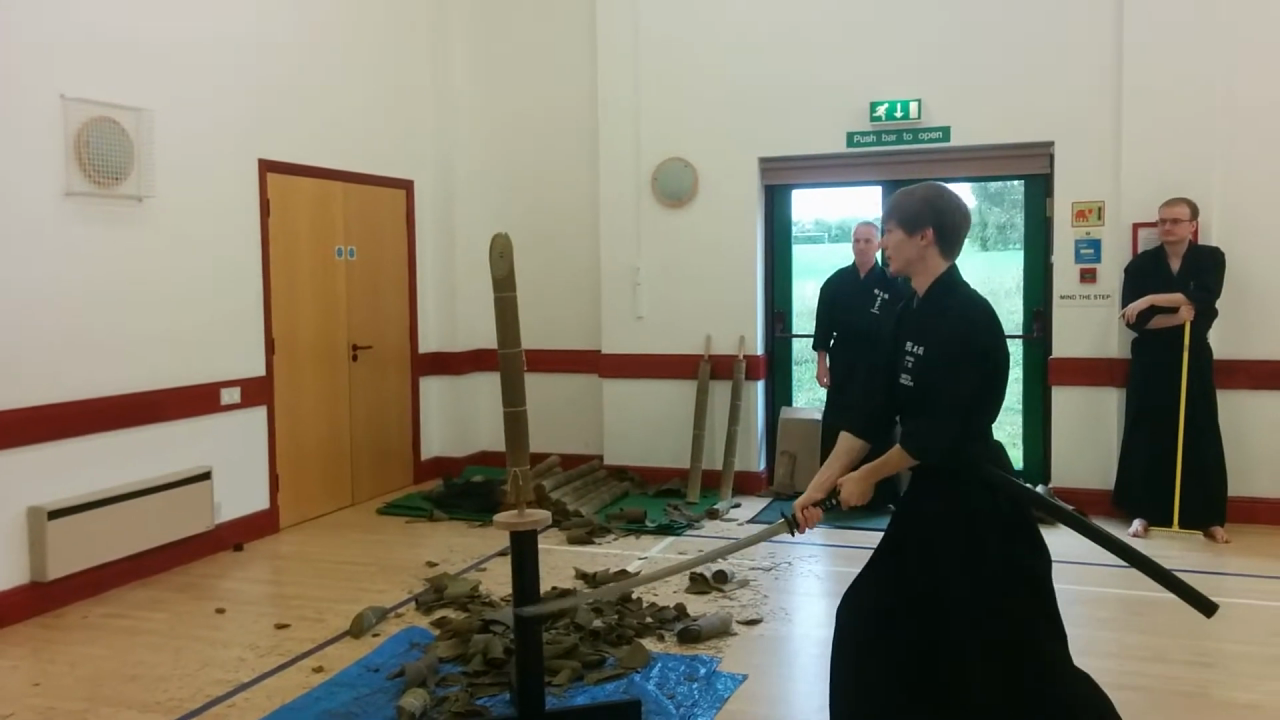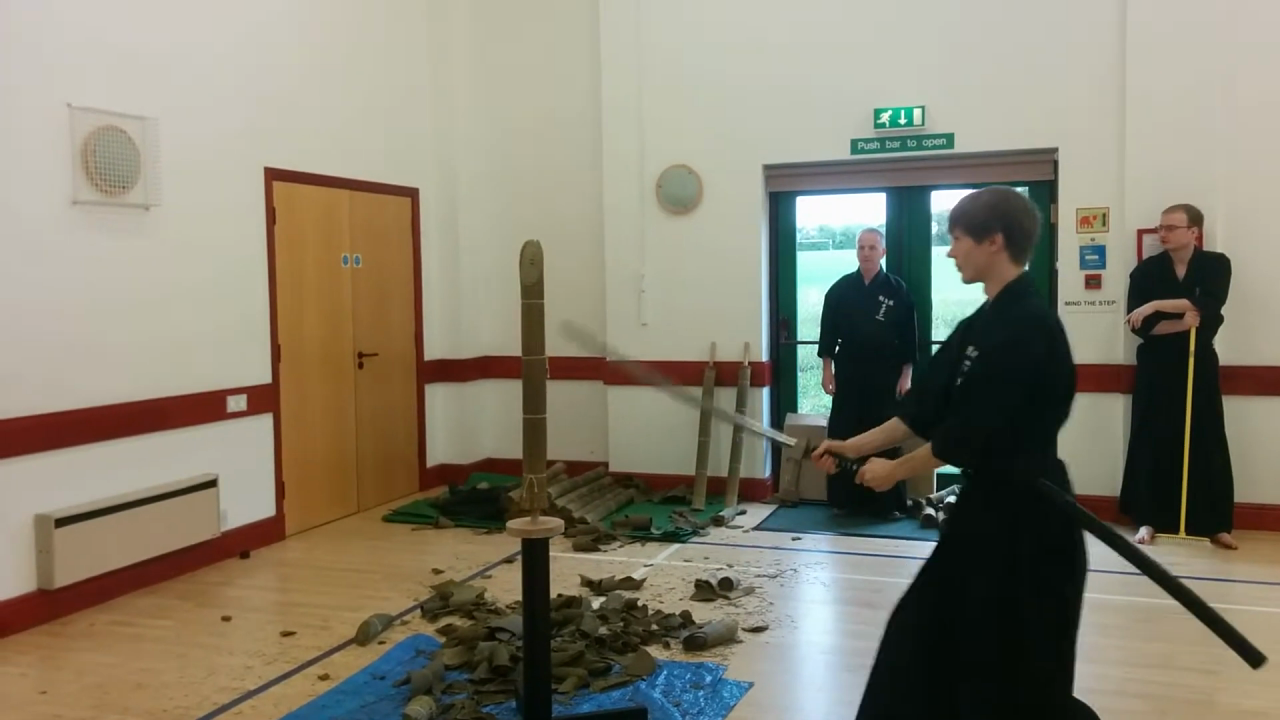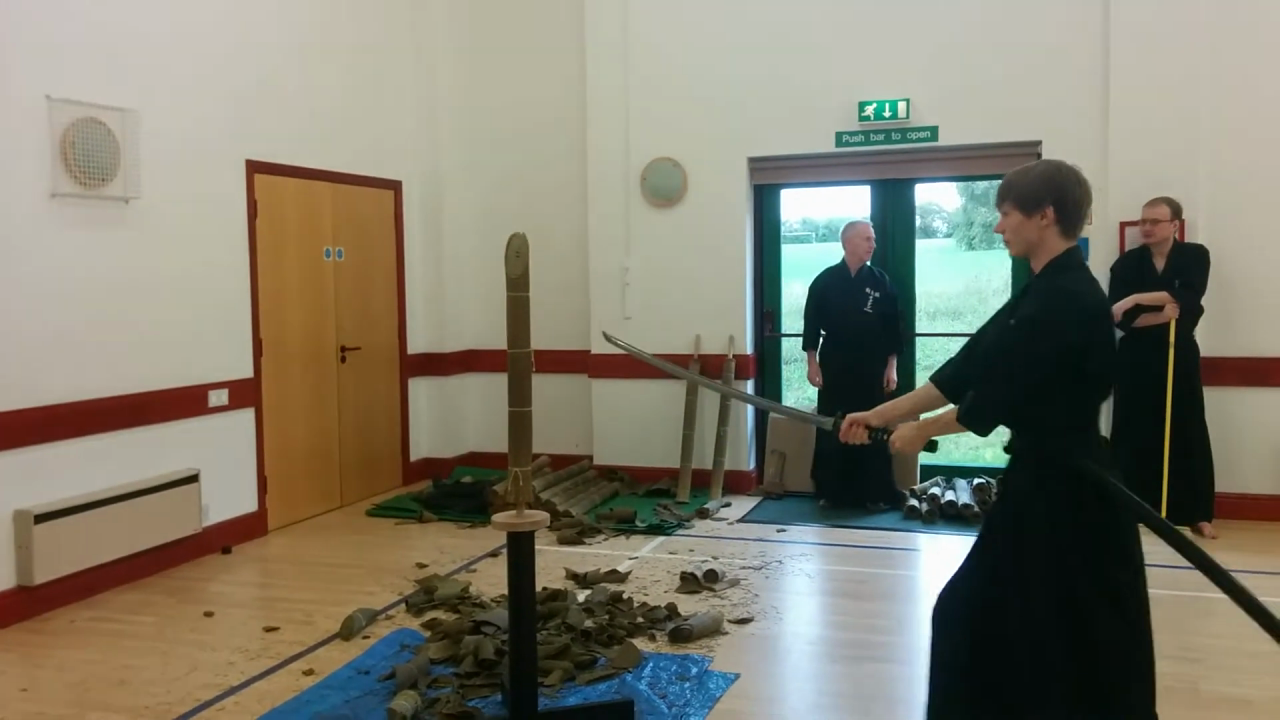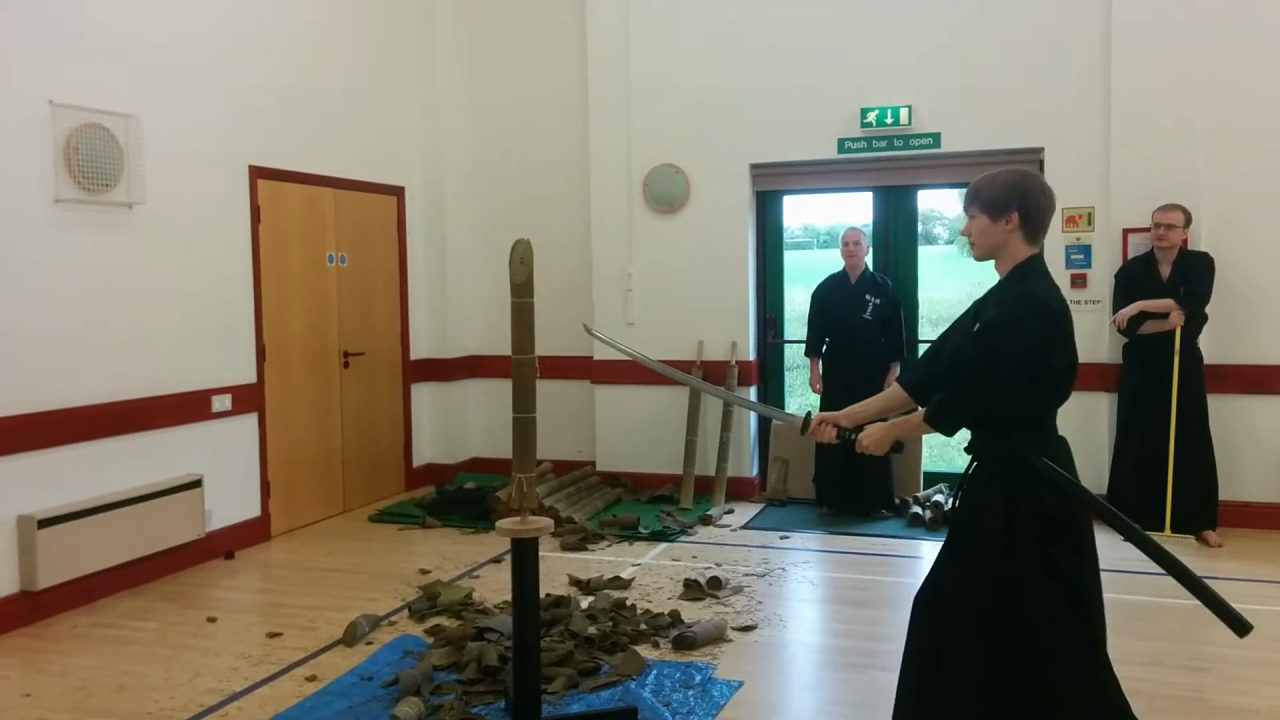
dt=0.7s
person 1, frame 1
left shoulder: (967, 318)
right shoulder: (912, 316)
left elbow: (937, 431)
right elbow: (872, 411)
left wrist: (869, 476)
right wrist: (821, 483)
left hip: (976, 501)
right hip: (934, 495)
left knee: (1016, 648)
right knee: (872, 620)
person 1, frame 2
left shoulder: (1027, 328)
right shoulder: (987, 322)
left elbow: (970, 432)
right elbow: (930, 406)
left wrist: (895, 470)
right wrist: (854, 445)
left hip: (1026, 511)
right hip: (992, 501)
left knee: (1017, 667)
right knee: (928, 631)
person 1, frame 3
left shoulder: (1066, 301)
right shoulder: (1045, 292)
left elbow: (998, 396)
right elbow: (967, 369)
left wrist: (921, 431)
right wrist: (881, 414)
left hip: (1066, 485)
right hip: (1045, 475)
left knee: (1085, 641)
right knee: (979, 611)
person 1, frame 4
left shoulder: (1030, 305)
right shoulder: (1009, 297)
left elbow: (964, 399)
right elbow: (933, 372)
left wrist: (889, 432)
right wrist: (851, 414)
left hip: (1026, 487)
right hip: (1007, 477)
left knee: (1045, 637)
right knee: (961, 616)
person 2, frame 1
left shoulder: (1211, 259)
right shoulder: (1141, 264)
left elbow: (1202, 300)
right elbow: (1134, 319)
left wrist: (1151, 300)
right wrist: (1177, 316)
left hip: (1193, 358)
right hip: (1151, 360)
left knee: (1201, 437)
right knee: (1146, 435)
left ankle: (1209, 517)
right ankle: (1142, 512)
person 2, frame 2
left shoulder: (1216, 265)
right shoulder: (1146, 270)
left elbow: (1208, 306)
right elbow: (1139, 324)
left wrist: (1156, 305)
right wrist: (1181, 322)
left hip: (1199, 364)
right hip: (1157, 366)
left knee: (1207, 443)
right knee: (1152, 442)
left ankle: (1216, 523)
right ankle: (1149, 519)
person 2, frame 3
left shoulder: (1195, 257)
right shoulder: (1126, 263)
left elbow: (1187, 298)
right elbow: (1121, 318)
left wrist: (1136, 299)
right wrist: (1162, 315)
left hip: (1180, 356)
right hip: (1137, 358)
left knee: (1187, 434)
right knee: (1133, 434)
left ankle: (1196, 513)
person 2, frame 4
left shoulder: (1200, 264)
right shoulder: (1131, 270)
left elbow: (1192, 305)
right elbow: (1126, 325)
left wrist: (1142, 305)
right wrist: (1167, 321)
left hip: (1184, 363)
right hip: (1142, 365)
left knee: (1192, 442)
right knee: (1136, 441)
left ankle: (1201, 521)
right ankle: (1133, 516)
person 3, frame 1
left shoulder: (891, 284)
right shoulder: (836, 282)
right elbow: (823, 325)
right wrist: (822, 363)
right hip: (843, 367)
left knee: (879, 431)
right knee: (837, 430)
left ankle: (881, 494)
person 3, frame 2
left shoulder: (897, 290)
right shoulder: (840, 289)
left elbow: (908, 337)
right elbow: (828, 332)
left wrist: (906, 376)
right wrist: (827, 369)
left hip: (885, 375)
right hip: (848, 373)
right knee: (844, 435)
left ankle: (888, 502)
right ankle: (846, 499)
person 3, frame 3
left shoulder: (880, 281)
right shoulder: (825, 281)
left elbow: (892, 328)
right elbow: (811, 324)
left wrist: (891, 367)
right wrist: (813, 363)
left hip: (872, 367)
right hip: (834, 366)
right knee: (832, 430)
left ankle: (874, 494)
right ankle: (832, 491)
person 3, frame 4
left shoulder: (883, 287)
right shoulder: (827, 288)
left elbow: (895, 334)
right elbow: (815, 331)
left wrist: (893, 373)
right wrist: (814, 369)
left hip: (873, 373)
right hip: (836, 373)
left ankle: (875, 501)
right ankle: (833, 499)
